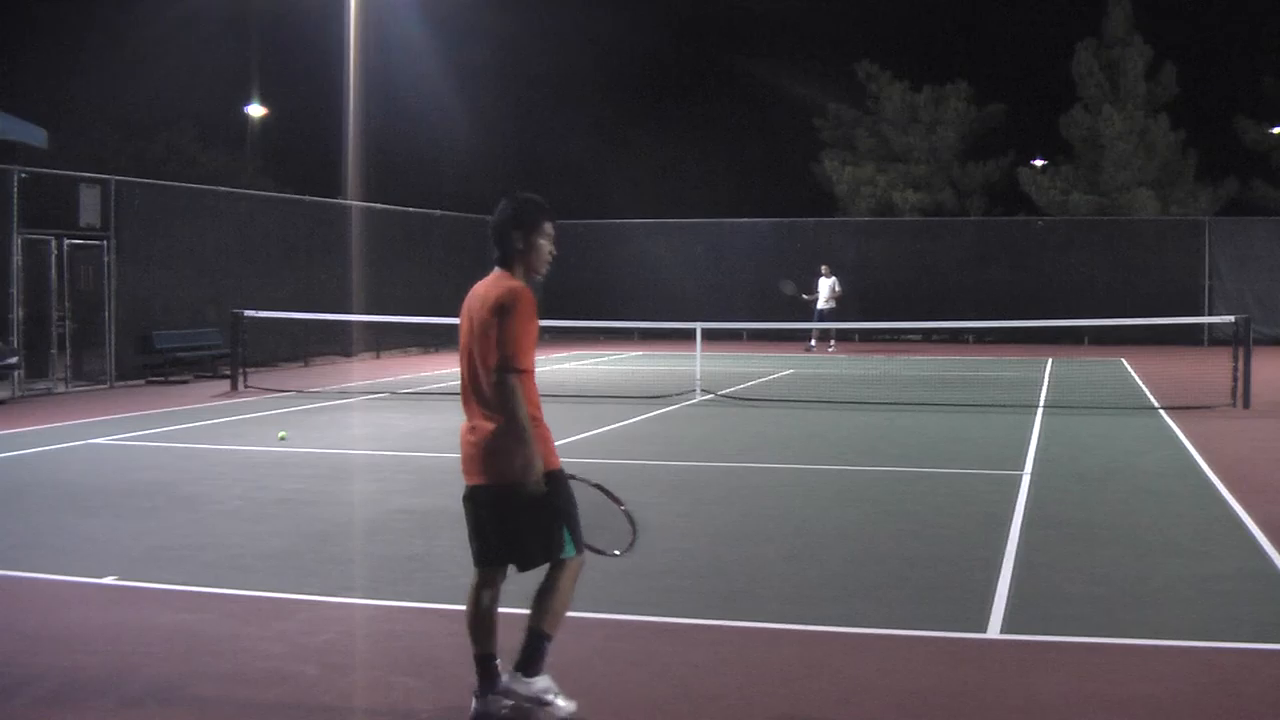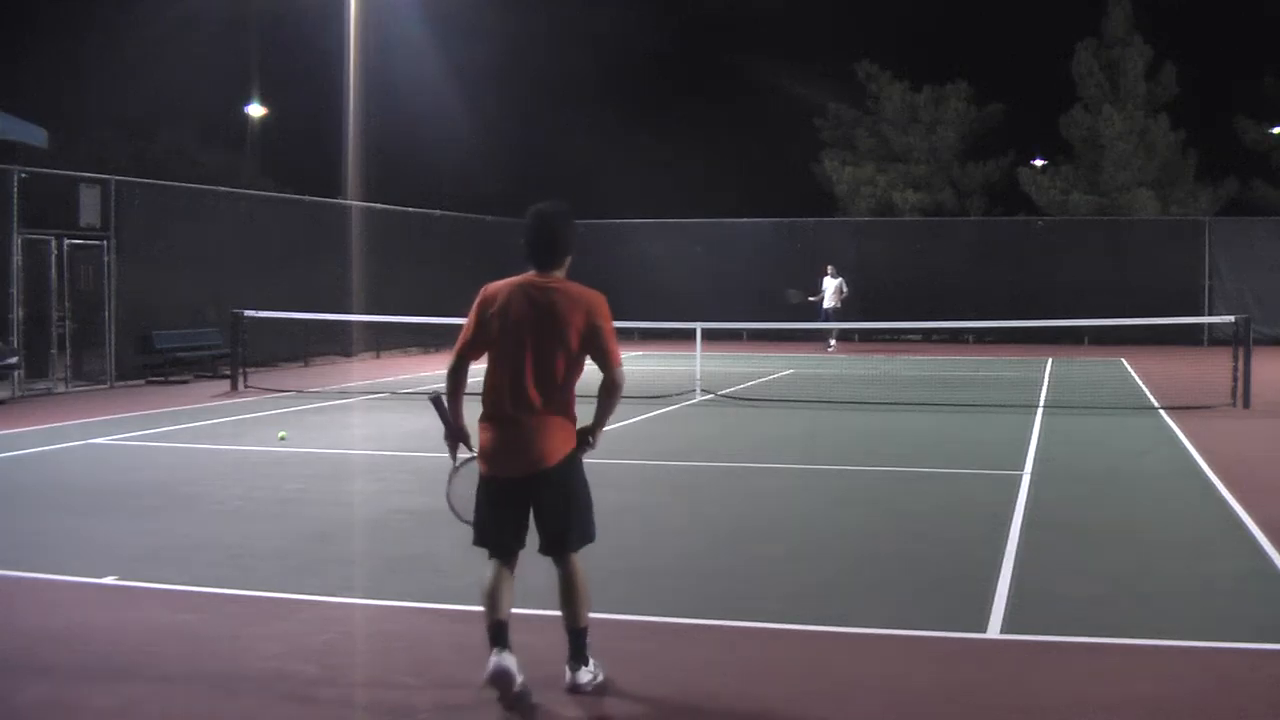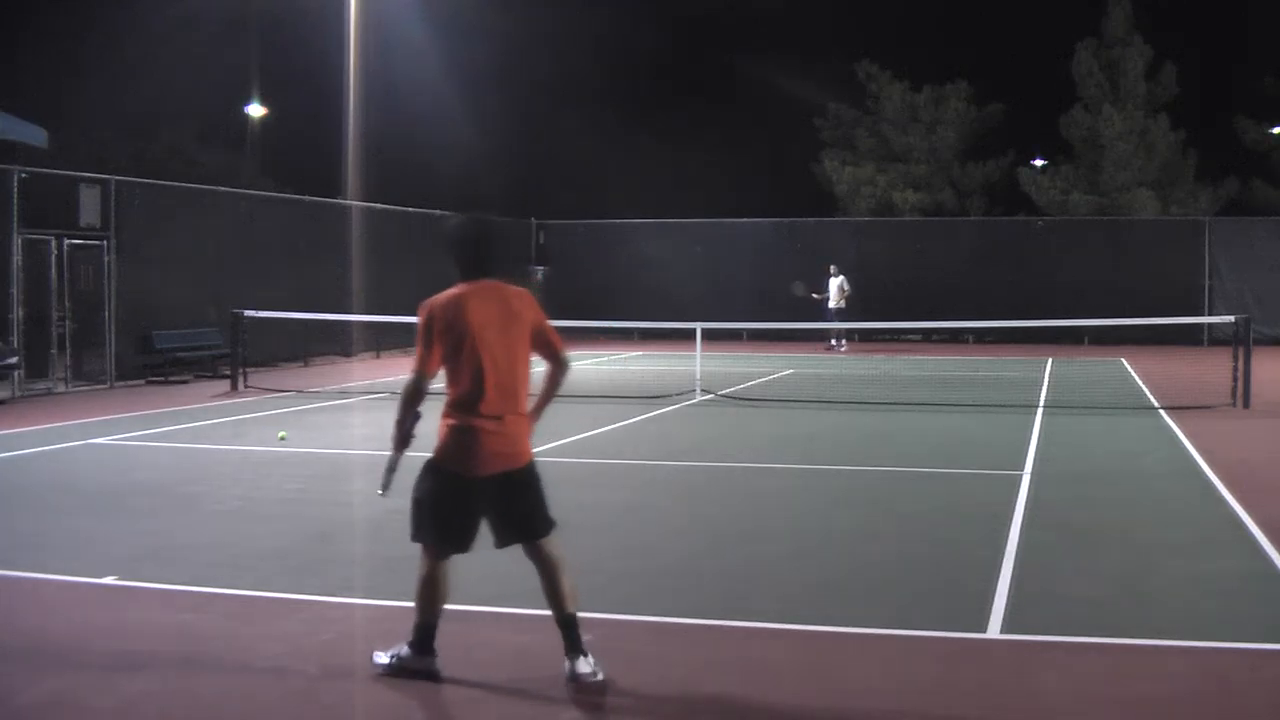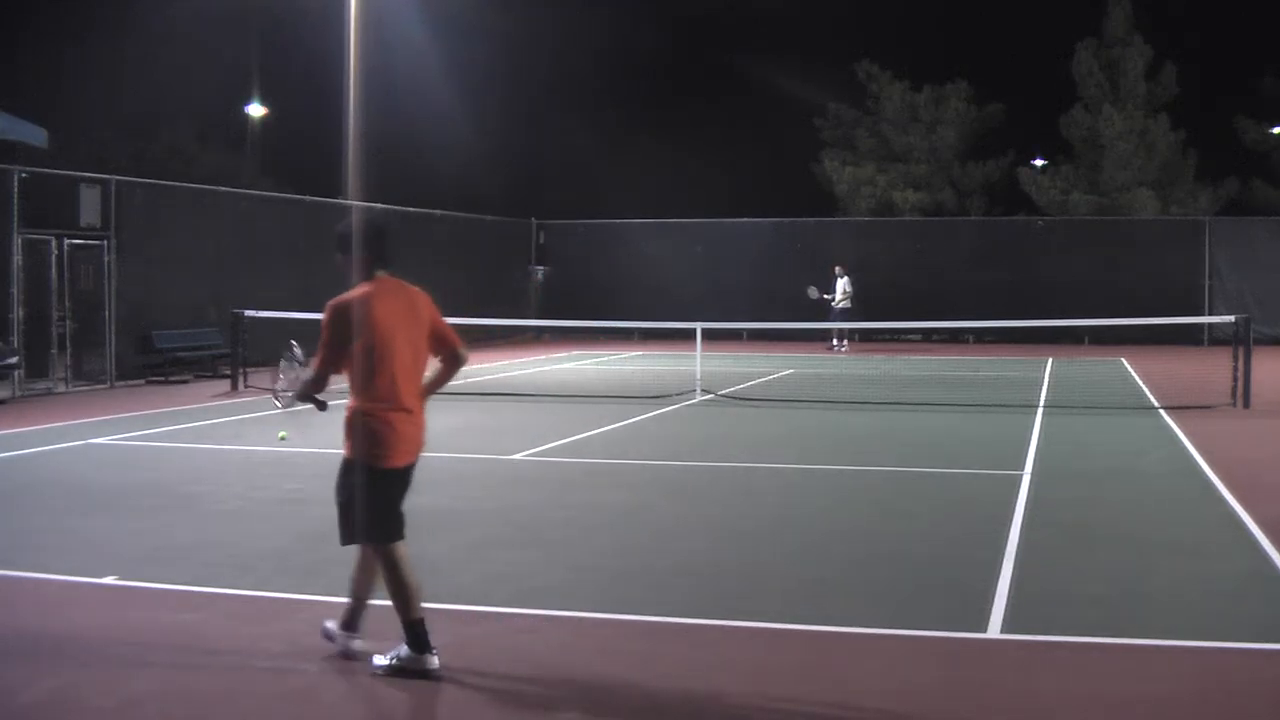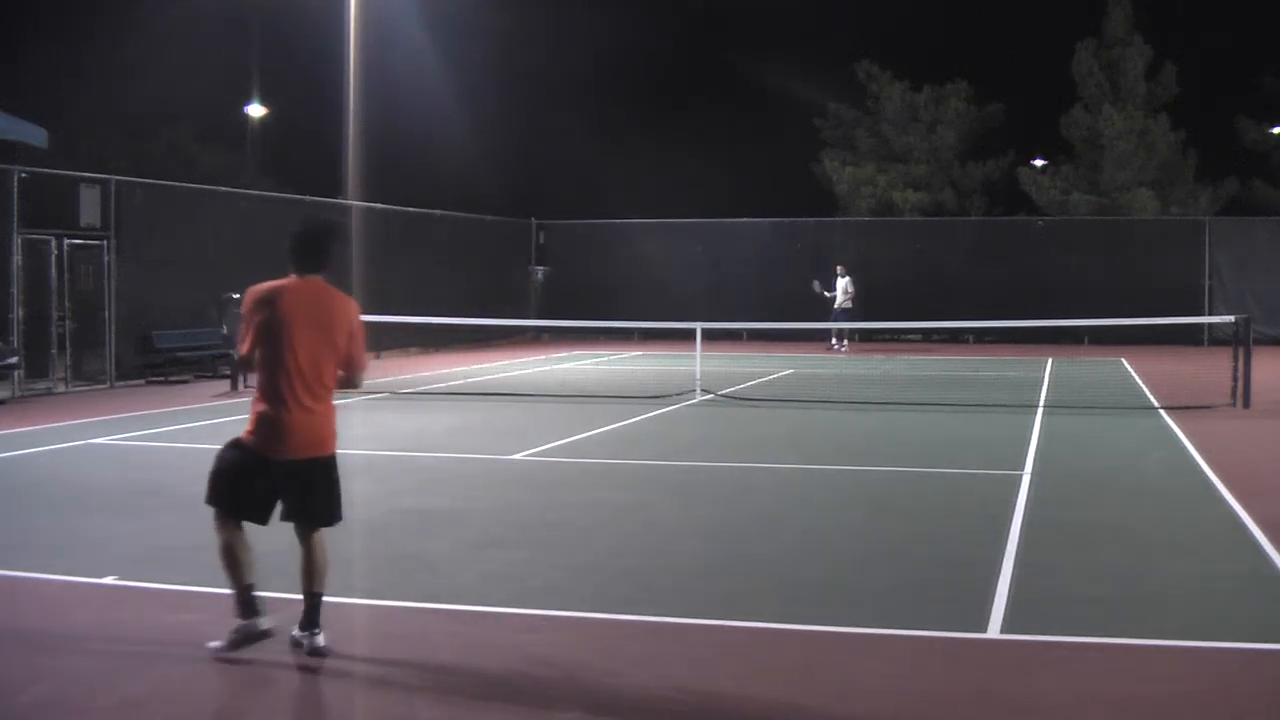
dt=0.5s
person 1, frame 1
left shoulder: (480, 291)
right shoulder: (515, 294)
right elbow: (506, 382)
right wrist: (529, 452)
left hip: (481, 456)
right hip: (516, 457)
left knee: (488, 573)
right knee: (568, 558)
right ankle: (527, 673)
person 1, frame 2
left shoulder: (493, 296)
right shoulder: (588, 303)
left elbow: (457, 367)
right elbow: (614, 378)
left wrist: (455, 423)
right wrist: (594, 430)
left hip: (498, 448)
right hip: (555, 449)
left knee: (503, 560)
right knee: (567, 557)
left ankle: (501, 652)
right ankle: (580, 664)
person 1, frame 3
left shoulder: (440, 308)
right shoulder: (522, 301)
left elbow: (419, 382)
right elbow: (558, 361)
left wrist: (402, 429)
right wrist: (531, 414)
left hip: (461, 450)
right hip: (513, 449)
left knee: (435, 552)
right knee: (543, 549)
left ankle: (420, 652)
right ankle: (578, 655)
person 1, frame 4
left shoulder: (345, 308)
right shoulder: (418, 299)
left elbow: (318, 380)
right elbow: (458, 358)
left wrist: (301, 388)
left hip: (372, 442)
right hip: (409, 439)
left knee: (385, 544)
right knee: (372, 536)
left ankle: (420, 648)
right ankle: (349, 628)
person 1, frame 5
left shoulder: (262, 296)
right shoulder: (345, 307)
left elbow: (246, 359)
right elbow: (353, 379)
left hip: (269, 435)
right hip: (319, 439)
left knee: (227, 517)
right knee: (309, 532)
left ankle: (251, 615)
right ankle: (311, 628)
